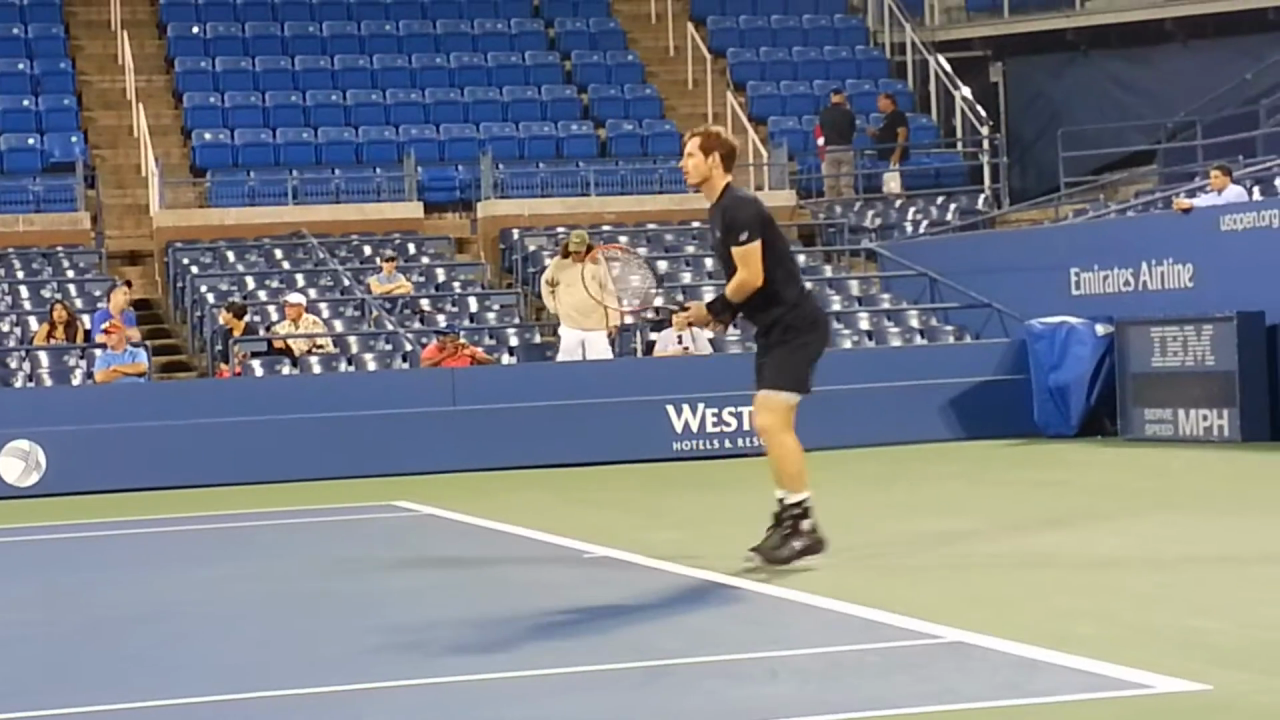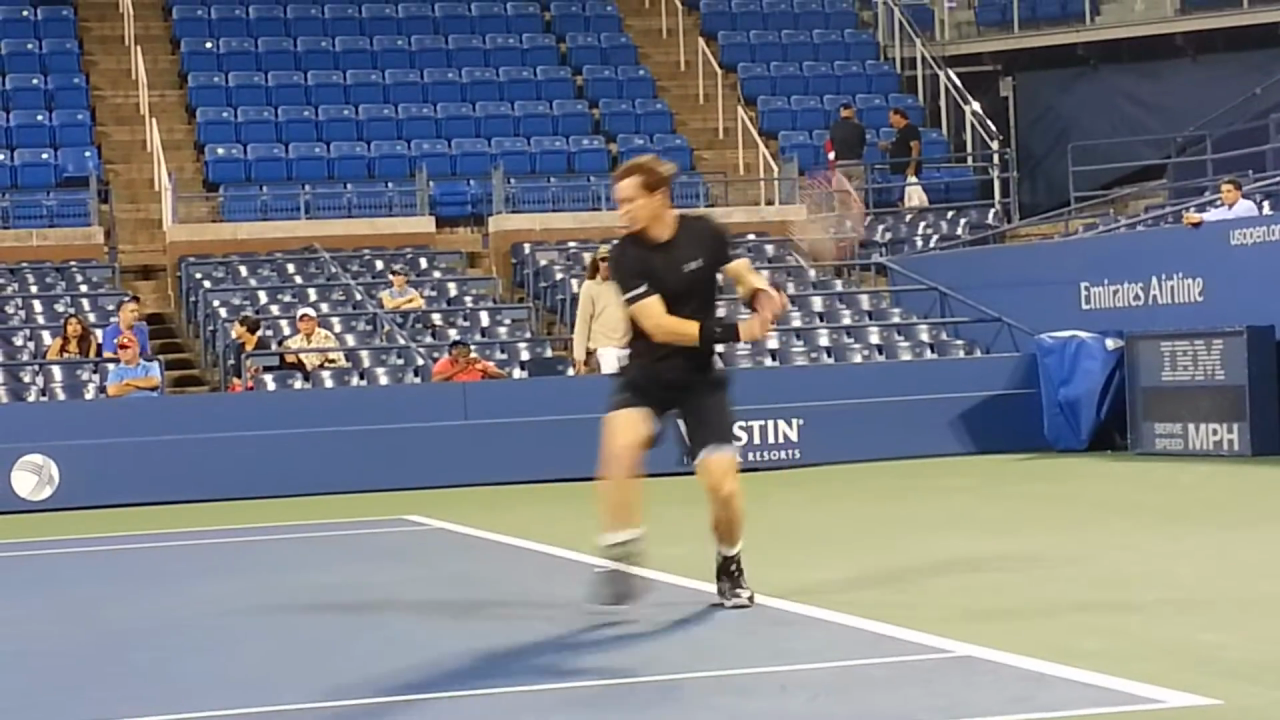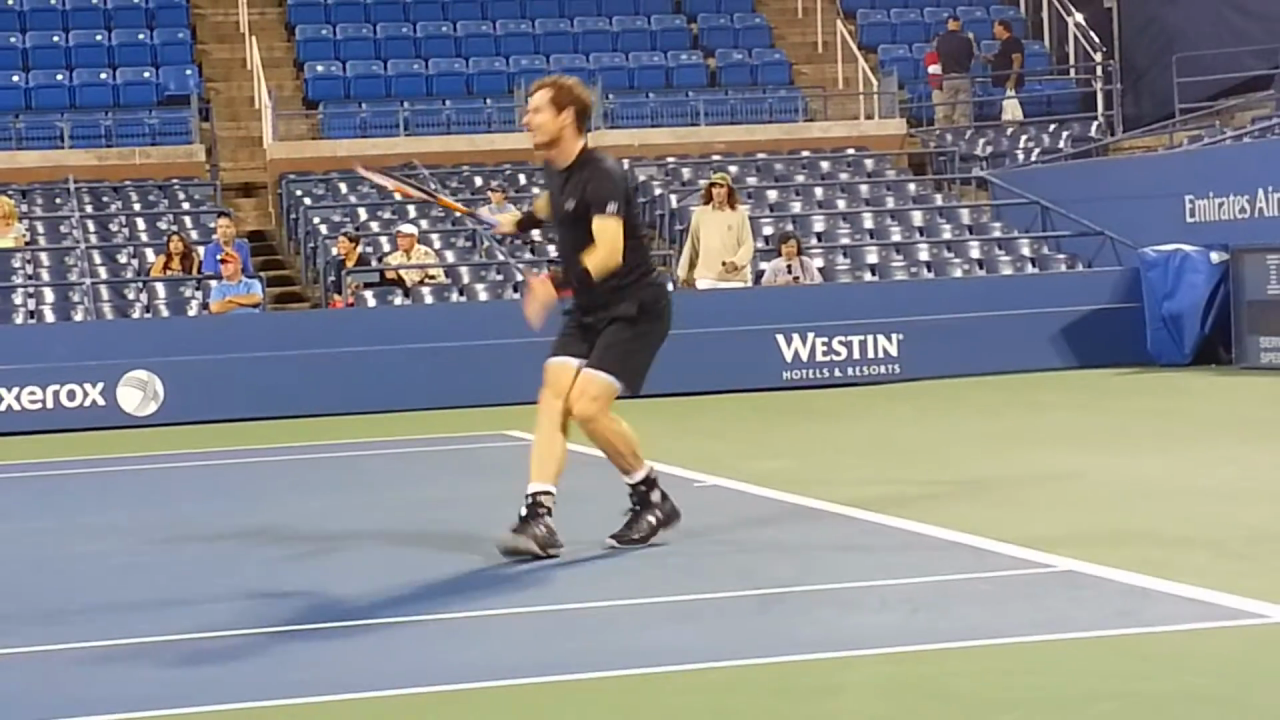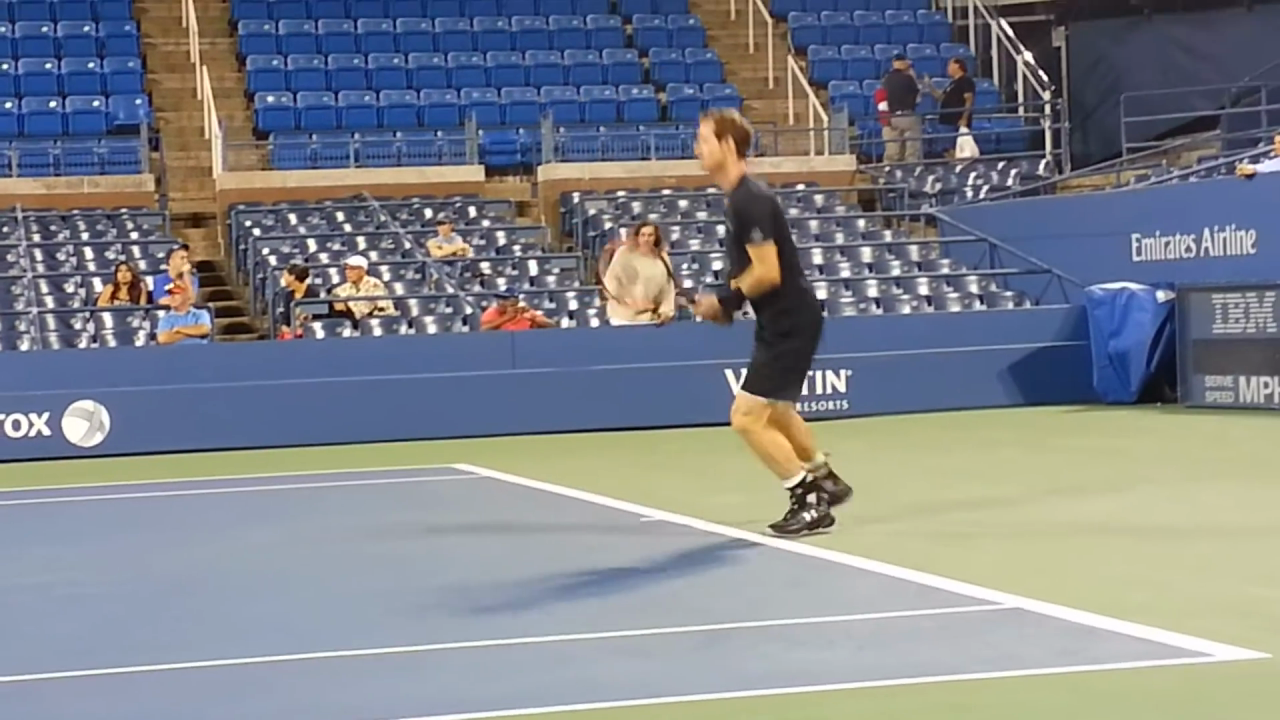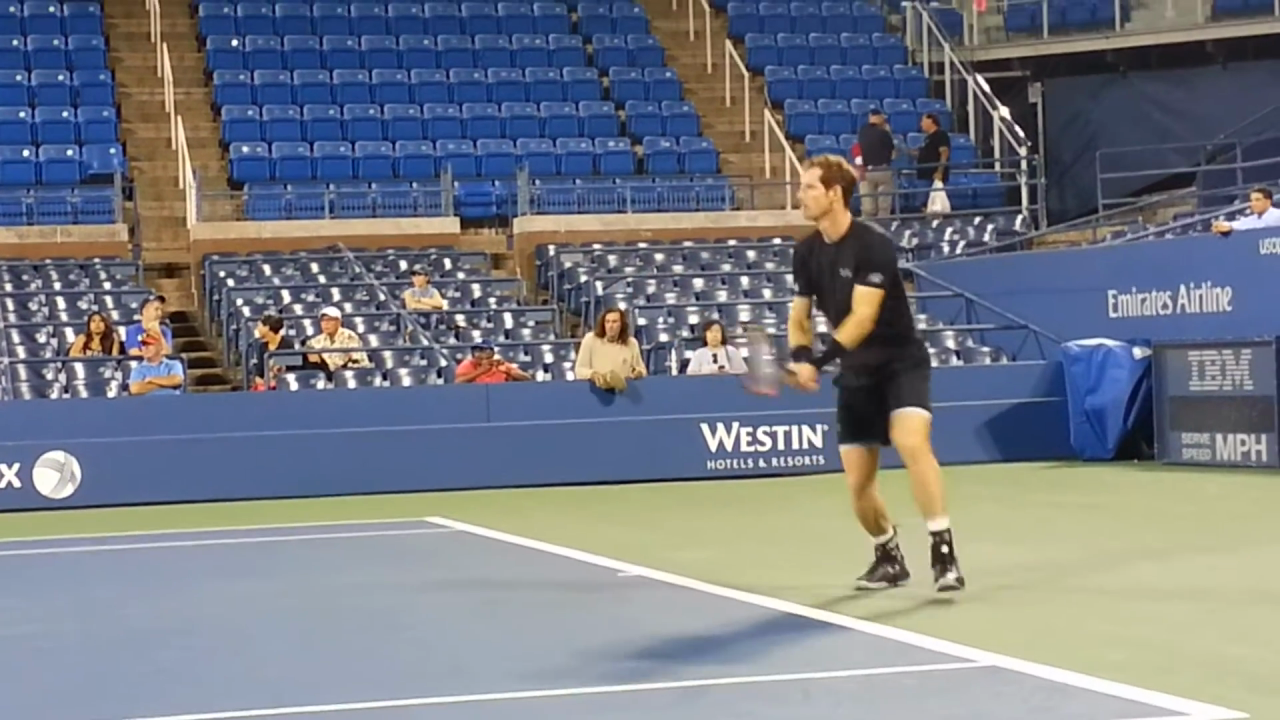
dt=1s
person 1, frame 1
left shoulder: (739, 207)
right shoulder: (722, 209)
left elbow: (752, 277)
left wrist: (713, 309)
right wrist: (721, 311)
left hip: (795, 324)
right hip: (776, 327)
left knee: (770, 421)
right knee: (772, 425)
left ankle: (800, 523)
right ankle: (793, 522)
person 1, frame 2
left shoulder: (705, 233)
right shoulder: (627, 256)
left elbow: (746, 277)
right elbow: (657, 325)
left wrist: (762, 296)
right wrist: (732, 332)
left hip: (700, 375)
right hip: (646, 375)
left knee: (722, 484)
right knee: (618, 448)
left ankle: (730, 567)
right ankle: (619, 560)
person 1, frame 3
left shoulder: (601, 174)
right shoulder: (555, 169)
left elbow: (610, 250)
left wrist: (557, 285)
right wrist: (522, 221)
left hip: (636, 307)
right hip: (591, 308)
left knee: (587, 406)
right knee: (552, 402)
left ankle: (652, 500)
right ankle: (538, 517)
person 1, frame 4
left shoulder: (751, 200)
right shoulder: (739, 197)
left elbow: (769, 274)
left wrist: (725, 301)
right wrist: (728, 299)
left hip: (791, 322)
right hip: (781, 321)
left knee: (747, 417)
right knee: (774, 411)
left ankle: (811, 499)
right ankle: (823, 480)
person 1, frame 5
left shoulder: (875, 244)
right shoulder: (806, 251)
left elbow: (863, 319)
right elbow: (798, 317)
left wrist: (819, 360)
right wrist: (800, 359)
left hip: (903, 362)
right hip: (857, 374)
left knee: (912, 441)
right knee: (858, 483)
left ankle: (943, 549)
right ankle: (888, 557)
